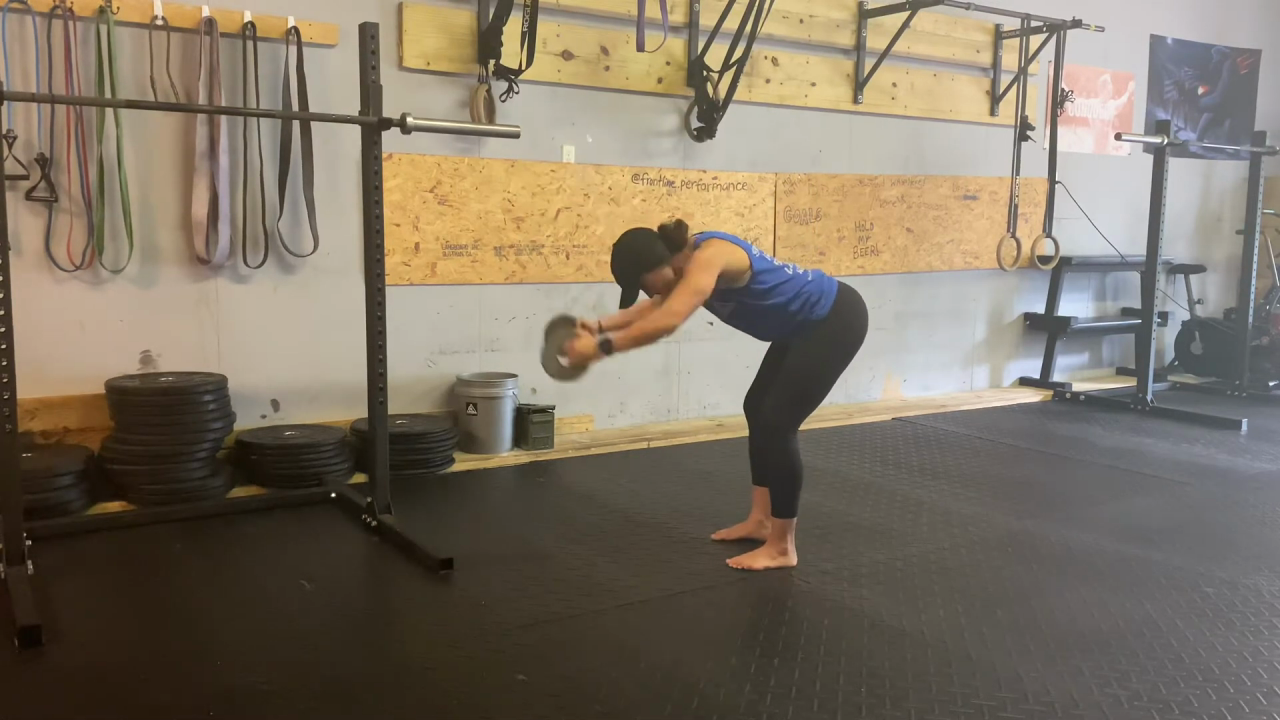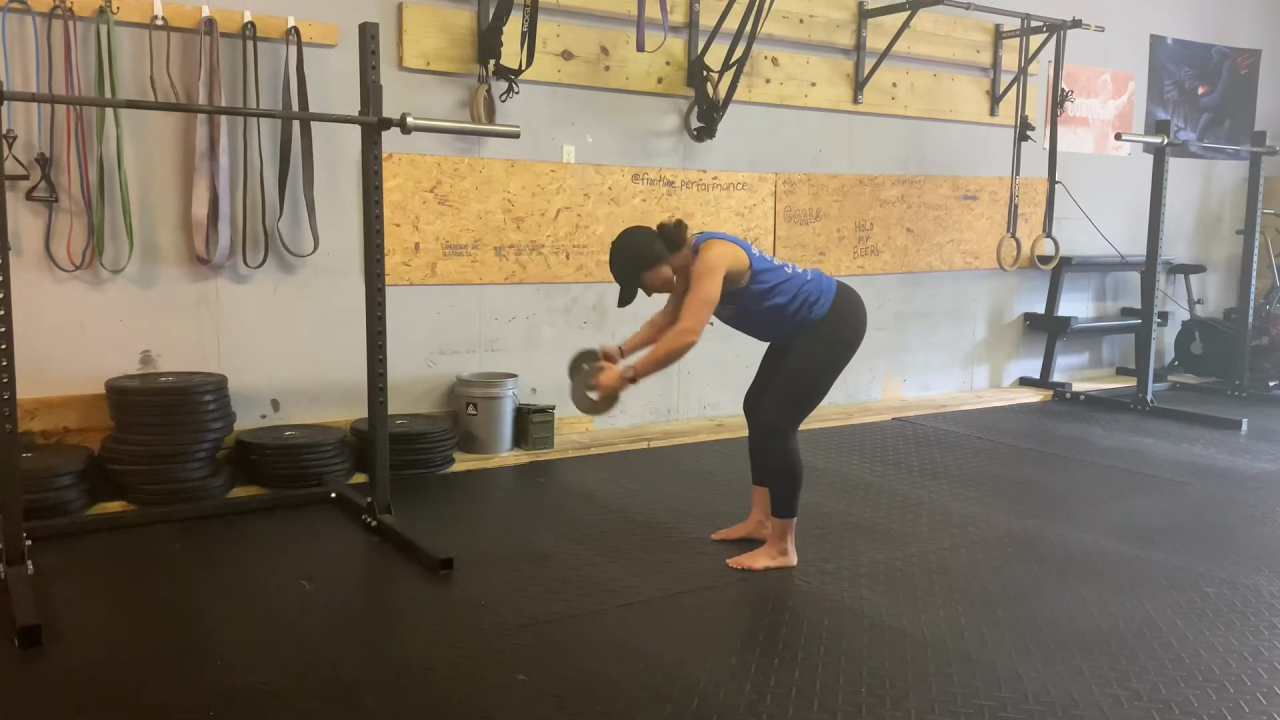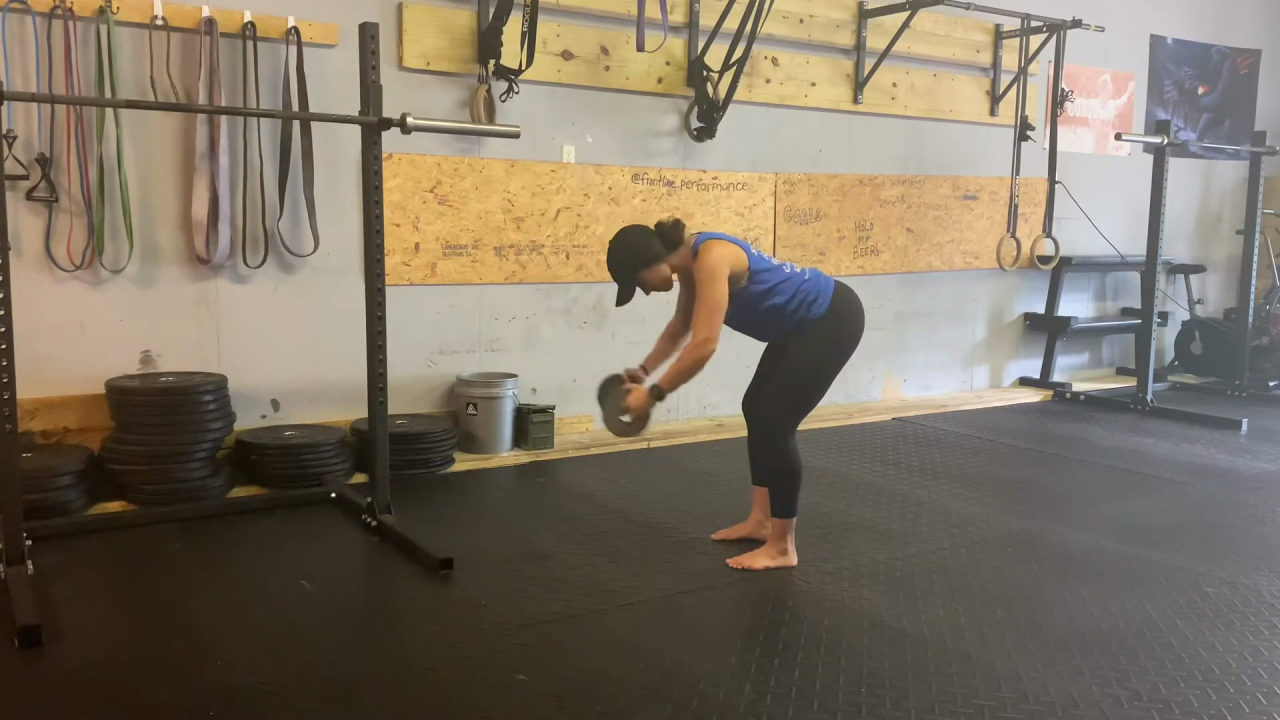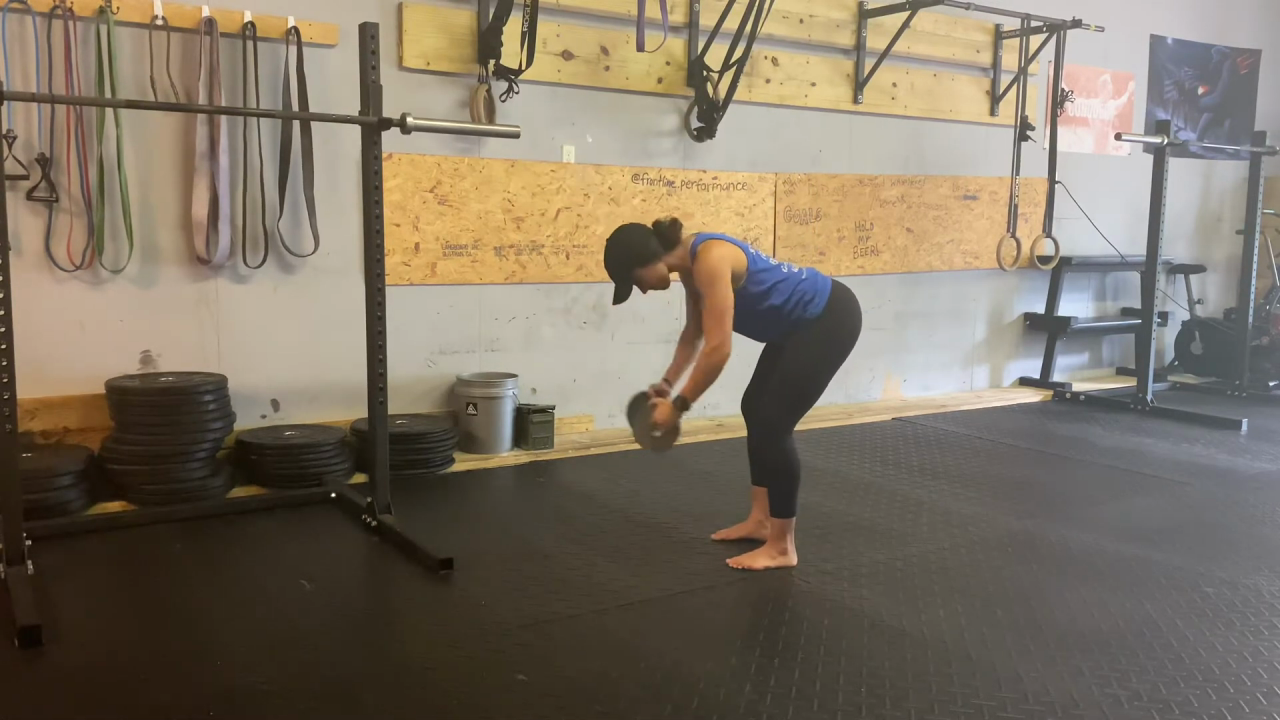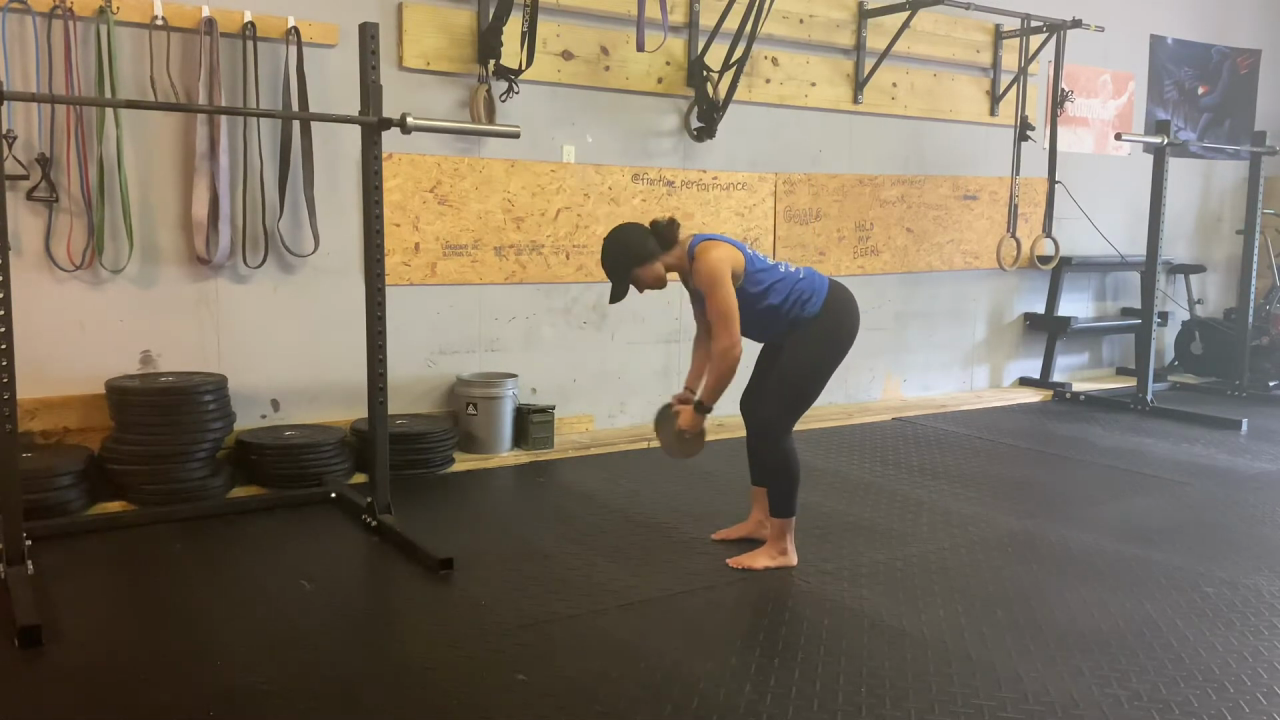
dt=0.1s
person 1, frame 1
left shoulder: (710, 257)
right shoulder: (690, 257)
left elbow: (668, 321)
right elbow: (658, 307)
left wrist: (602, 344)
right wrist: (601, 328)
left hip: (836, 319)
right hip: (808, 321)
left knee: (775, 423)
right knee: (758, 409)
left ankle: (782, 547)
right ankle: (760, 519)
person 1, frame 2
left shoulder: (710, 259)
right shoulder: (689, 260)
left elbow: (686, 335)
right elbow: (670, 318)
left wrist: (627, 375)
right wrist: (621, 352)
left hip: (836, 320)
right hip: (809, 322)
left knee: (776, 423)
right knee: (758, 409)
left ankle: (782, 546)
right ankle: (760, 519)
person 1, frame 3
left shoulder: (710, 259)
right shoulder: (691, 262)
left elbow: (704, 344)
right elbow: (682, 324)
left wrist: (652, 395)
right wrist: (644, 369)
left hip: (833, 318)
right hip: (804, 322)
left knee: (775, 423)
right knee: (757, 410)
left ankle: (782, 547)
right ankle: (761, 520)
person 1, frame 4
left shoulder: (710, 260)
right shoulder: (690, 263)
left elbow: (718, 348)
right elbow: (695, 330)
left wrist: (679, 404)
right wrist: (667, 383)
left hip: (830, 318)
right hip: (802, 321)
left knee: (772, 423)
right knee: (755, 410)
left ankle: (782, 546)
right ankle: (761, 520)
person 1, frame 5
left shoulder: (708, 261)
right shoulder: (689, 264)
left elbow: (728, 347)
right elbow: (707, 334)
left wrist: (701, 408)
right wrist: (690, 391)
left hip: (827, 318)
right hip: (800, 321)
left knee: (771, 422)
right knee: (755, 410)
left ankle: (782, 547)
right ankle: (760, 520)
